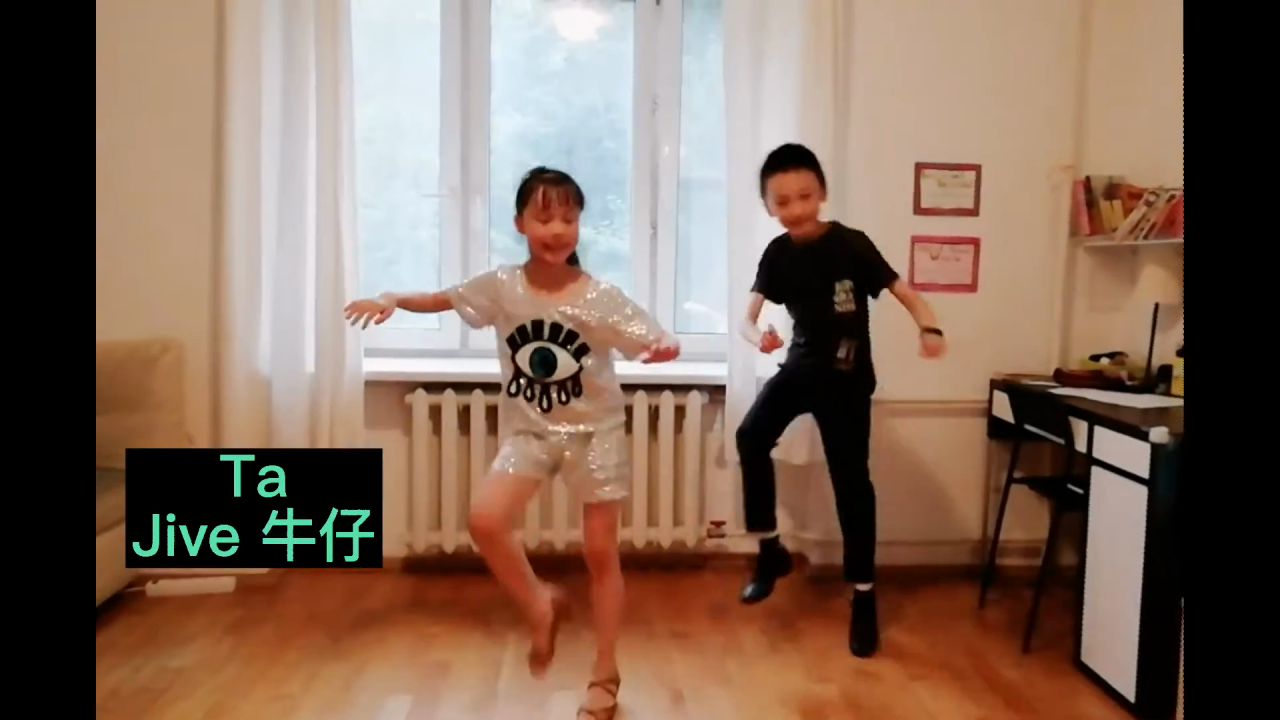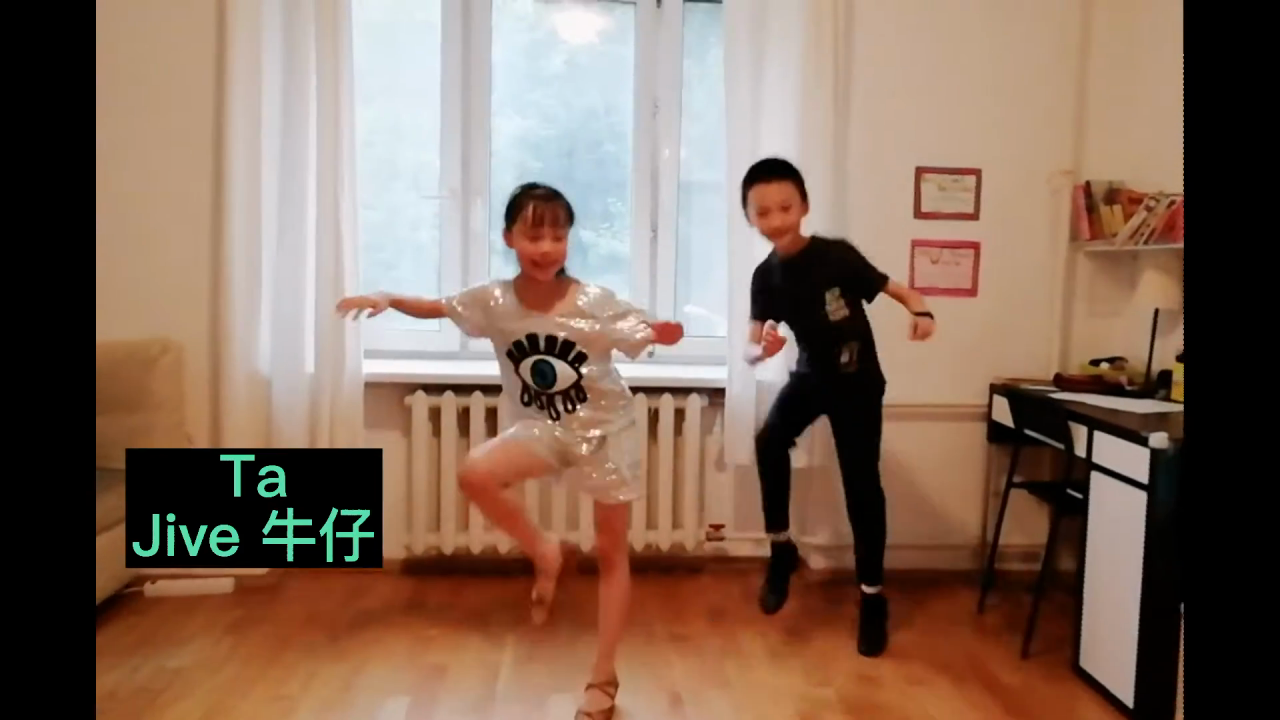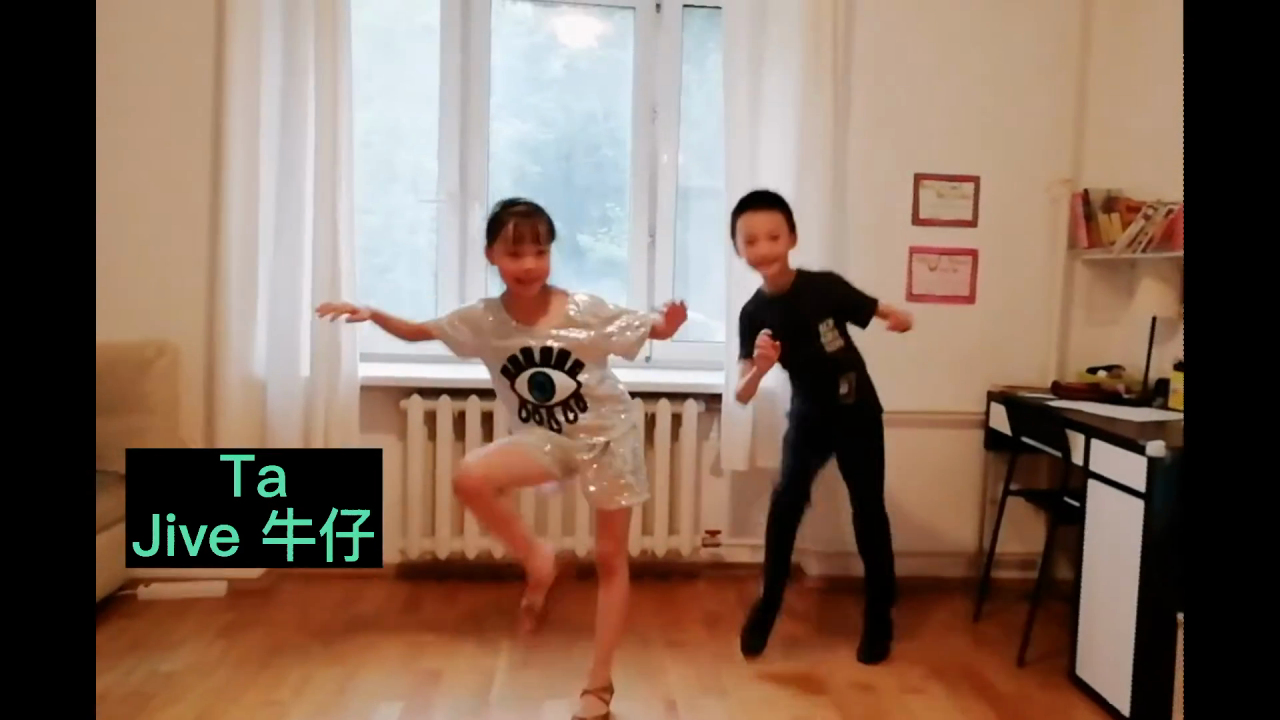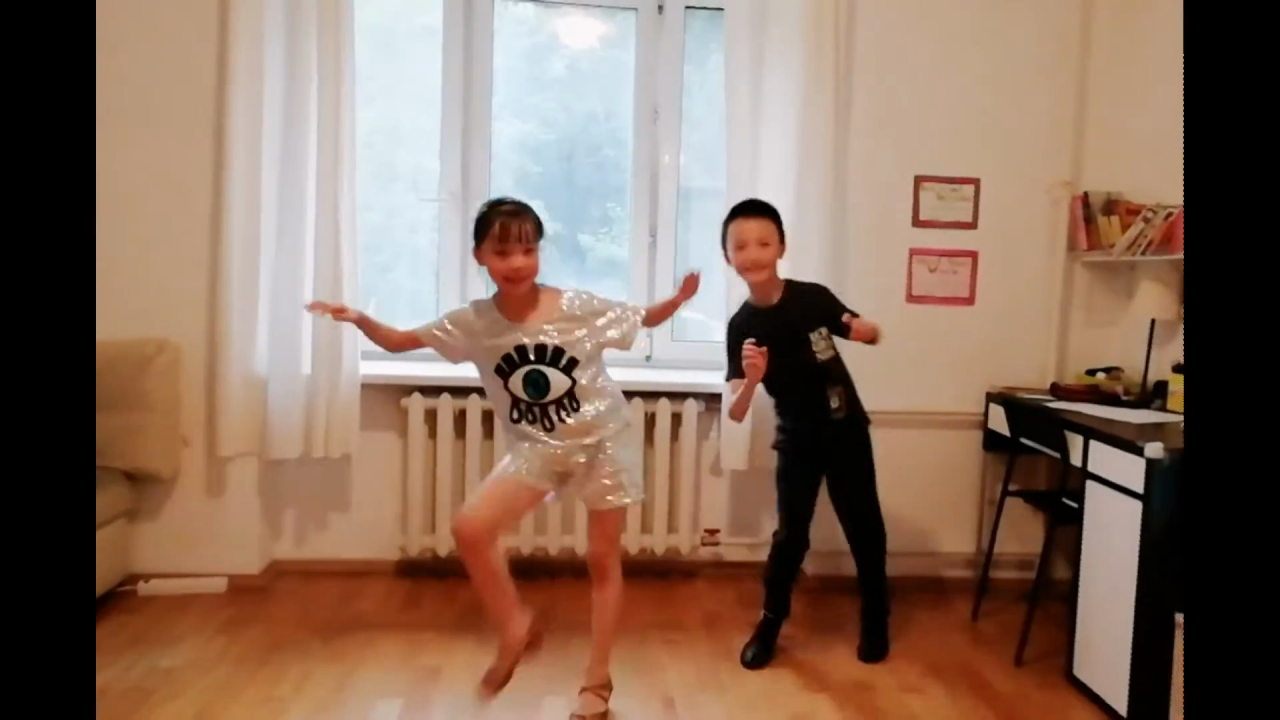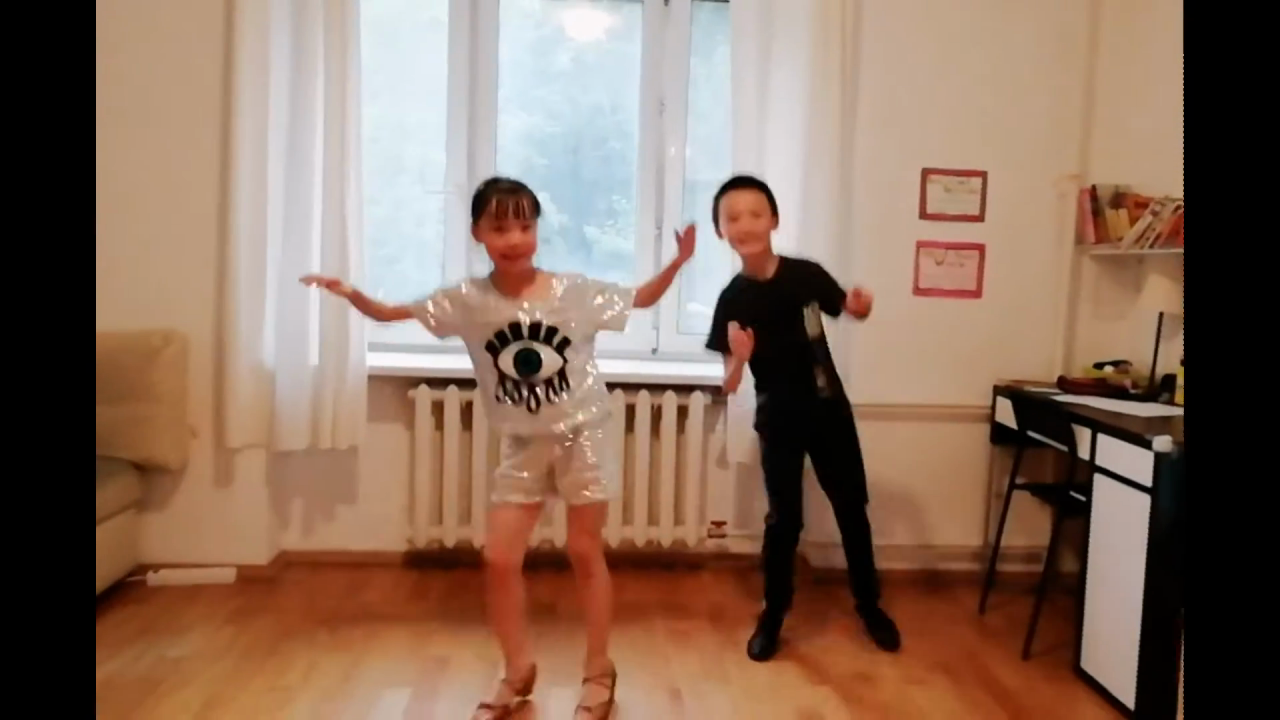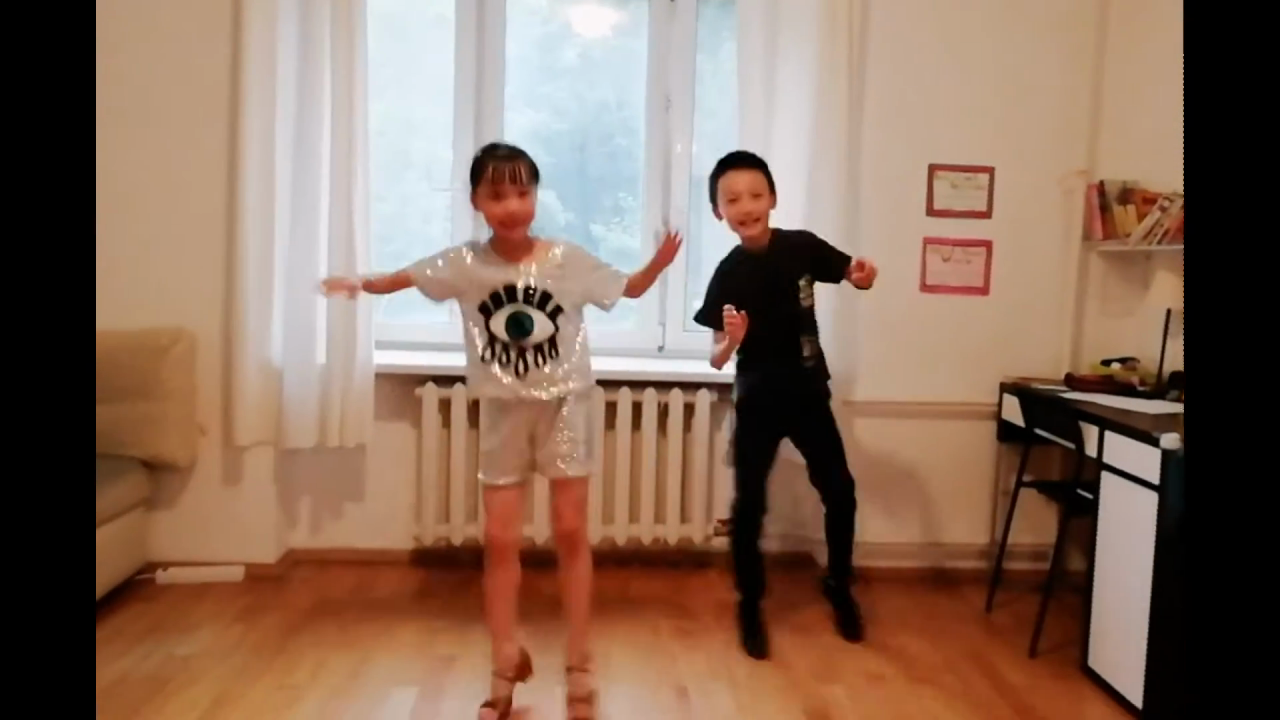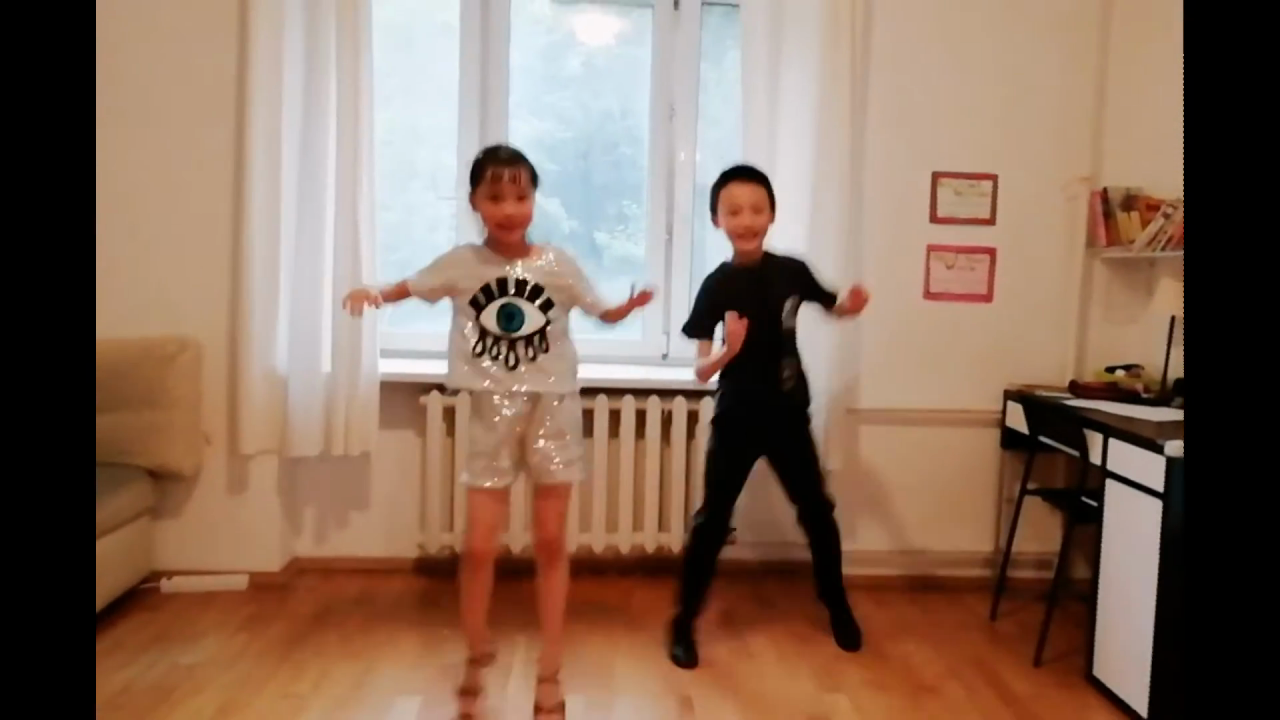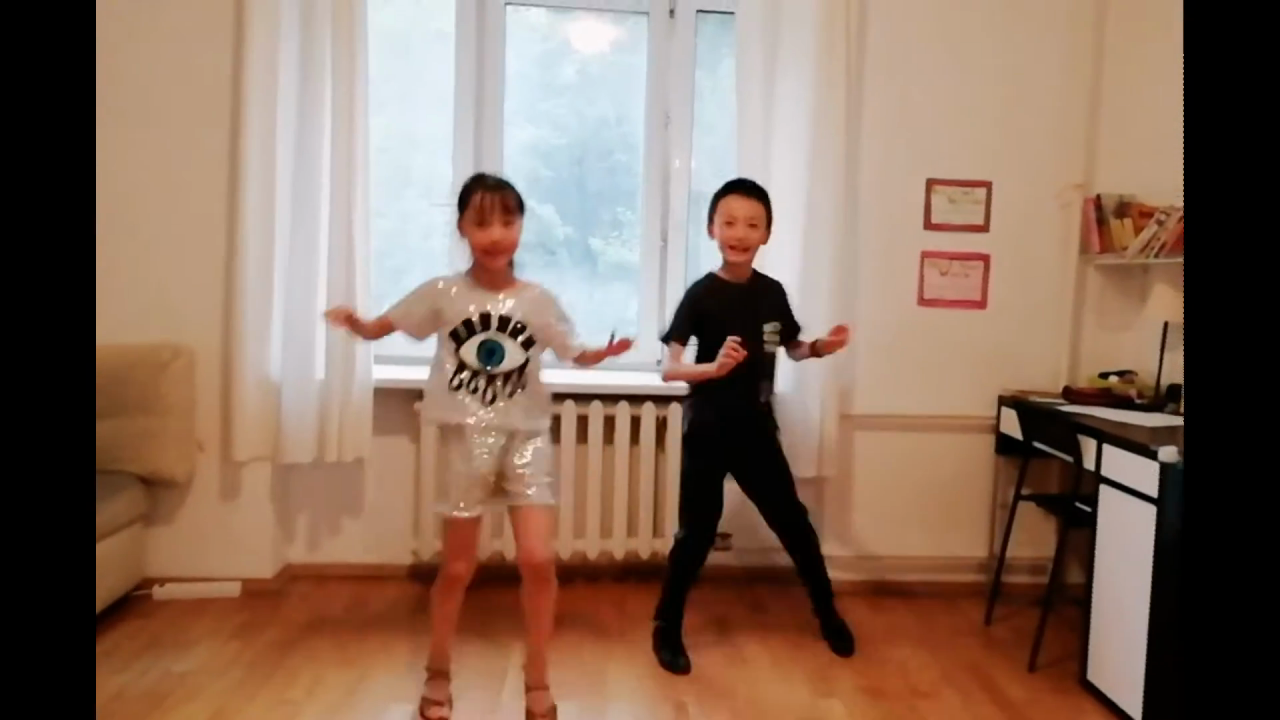
dt=0.1s
person 1, frame 1
left shoulder: (603, 298)
right shoulder: (500, 286)
left elbow: (658, 341)
right elbow: (439, 300)
left wrist: (663, 350)
right wrist: (394, 300)
left hip: (593, 430)
right hip: (530, 430)
left knee: (601, 553)
right knee: (485, 524)
left ankle: (605, 675)
right ankle: (542, 608)
person 1, frame 2
left shoulder: (596, 304)
right shoulder: (493, 300)
left elbow: (654, 334)
right elbow: (434, 307)
left wrist: (666, 335)
right wrist: (387, 299)
left hip: (604, 431)
right hip: (538, 431)
left knee: (611, 555)
right knee: (473, 474)
right ankle: (542, 552)
person 1, frame 3
left shoulder: (588, 312)
right shoulder: (481, 320)
left elbow: (650, 327)
right elbow: (414, 331)
left wrist: (670, 322)
right wrist: (371, 314)
left hip: (608, 439)
right hip: (543, 439)
left knee: (610, 561)
right knee: (470, 480)
right ankle: (537, 561)
person 1, frame 4
left shoulder: (580, 308)
right shoulder: (473, 322)
left elbow: (646, 318)
right elbow: (399, 341)
left wrist: (677, 299)
right wrist: (358, 318)
left hip: (600, 441)
right hip: (535, 447)
left knee: (603, 562)
right knee: (468, 530)
right ankle: (516, 628)
person 1, frame 5
left shoulder: (573, 289)
right shoulder: (467, 298)
left elbow: (638, 300)
right elbow: (394, 313)
left wrist: (673, 269)
right wrist: (350, 293)
left hip: (580, 431)
right hip: (521, 438)
left knee: (586, 557)
right knee: (500, 560)
left ankle: (599, 674)
right ankle: (518, 673)
person 1, frame 6
left shoulder: (569, 260)
right shoulder: (464, 263)
left elbow: (630, 287)
right elbow: (395, 280)
left wrist: (662, 261)
right wrist: (357, 282)
left hip: (564, 406)
right hip: (504, 413)
left knee: (570, 535)
right knee: (500, 541)
left ankle: (578, 664)
right ankle: (508, 661)
person 1, frame 7
left shoulder: (558, 264)
right shoulder: (461, 262)
left elbow: (603, 313)
right elbow: (403, 290)
left wrist: (631, 307)
right wrist: (372, 294)
left hip: (551, 409)
right hip: (492, 411)
left knee: (550, 544)
right knee: (480, 545)
right ankle: (477, 656)
person 1, frame 8
left shoulder: (538, 300)
right shoulder: (443, 293)
left elbow: (576, 354)
right elbow: (375, 328)
left wrist: (605, 352)
right wrist: (352, 319)
left hip: (525, 437)
right hip: (466, 438)
left knee: (538, 560)
right knee: (456, 567)
right ankle: (438, 671)
person 2, frame 1
left shoulder: (850, 244)
right shoulder: (774, 255)
left elbow: (904, 292)
right elbow: (749, 320)
left wrist: (931, 328)
right wrist: (760, 335)
left hip: (849, 379)
right hip: (800, 366)
left knee: (851, 485)
right knee: (752, 436)
left ankle: (862, 593)
right ankle: (769, 551)
person 2, frame 2
left shoulder: (837, 256)
right shoulder: (766, 275)
left elbow: (898, 291)
right elbow: (752, 345)
left wrist: (922, 315)
right wrist: (760, 350)
left hip: (858, 382)
right hip: (811, 375)
left knee: (863, 487)
right knee: (770, 440)
left ankle: (872, 595)
right ankle: (781, 549)
person 2, frame 3
left shoulder: (826, 287)
right shoulder: (754, 315)
left elbow: (890, 316)
right elbow: (742, 393)
left wrist: (899, 319)
right wrist: (759, 367)
left hip: (859, 415)
right hip: (810, 416)
left knee: (870, 518)
right knee: (786, 500)
left ankle: (879, 617)
right ankle: (769, 599)
person 2, frame 4
left shoulder: (813, 298)
right shoulder: (741, 326)
left elbow: (867, 333)
right elbow: (736, 413)
left wrist: (865, 330)
right wrist: (750, 380)
left hip: (846, 430)
right hip: (797, 435)
left knee: (865, 528)
right knee: (792, 532)
left ankle: (875, 619)
right ankle: (771, 621)
person 2, frame 5
left shoulder: (807, 274)
right shoulder: (733, 301)
left elbow: (859, 308)
right elbow: (728, 384)
left wrist: (858, 306)
right wrist: (738, 360)
left hip: (829, 413)
right hip: (778, 421)
left knee: (852, 511)
right knee: (784, 519)
left ankle: (870, 602)
right ankle: (772, 614)
person 2, frame 6
left shoulder: (802, 246)
right shoulder: (728, 275)
left elbow: (853, 274)
right elbow: (718, 360)
left wrist: (862, 274)
right wrist: (730, 341)
left hip: (809, 391)
right hip: (757, 399)
left knee: (839, 488)
right knee: (749, 502)
left ankle: (838, 586)
right ankle: (749, 604)
person 2, frame 7
left shoulder: (791, 270)
right shoulder: (717, 286)
left elbow: (833, 307)
right elbow: (701, 366)
left wrist: (851, 306)
right wrist: (726, 350)
left hip: (788, 412)
right hip: (737, 416)
left knee: (817, 510)
right knee: (712, 517)
left ankle: (836, 604)
right ankle: (684, 618)
person 2, frame 8
left shoulder: (771, 292)
right shoulder: (700, 296)
left elbow: (793, 349)
right elbow: (669, 369)
left wrist: (822, 346)
right wrist: (713, 368)
left hip: (757, 429)
right hip: (707, 432)
left knee: (793, 521)
right knee: (697, 532)
left ankle: (826, 609)
right ankle: (666, 629)
